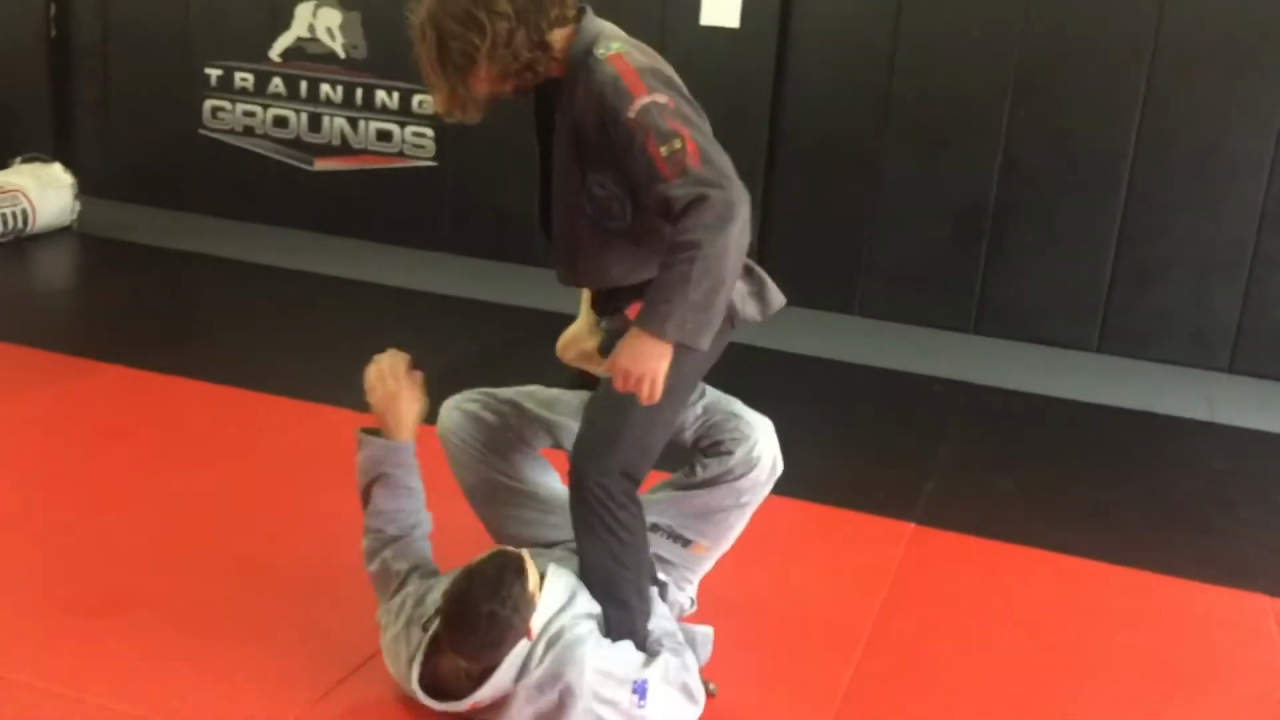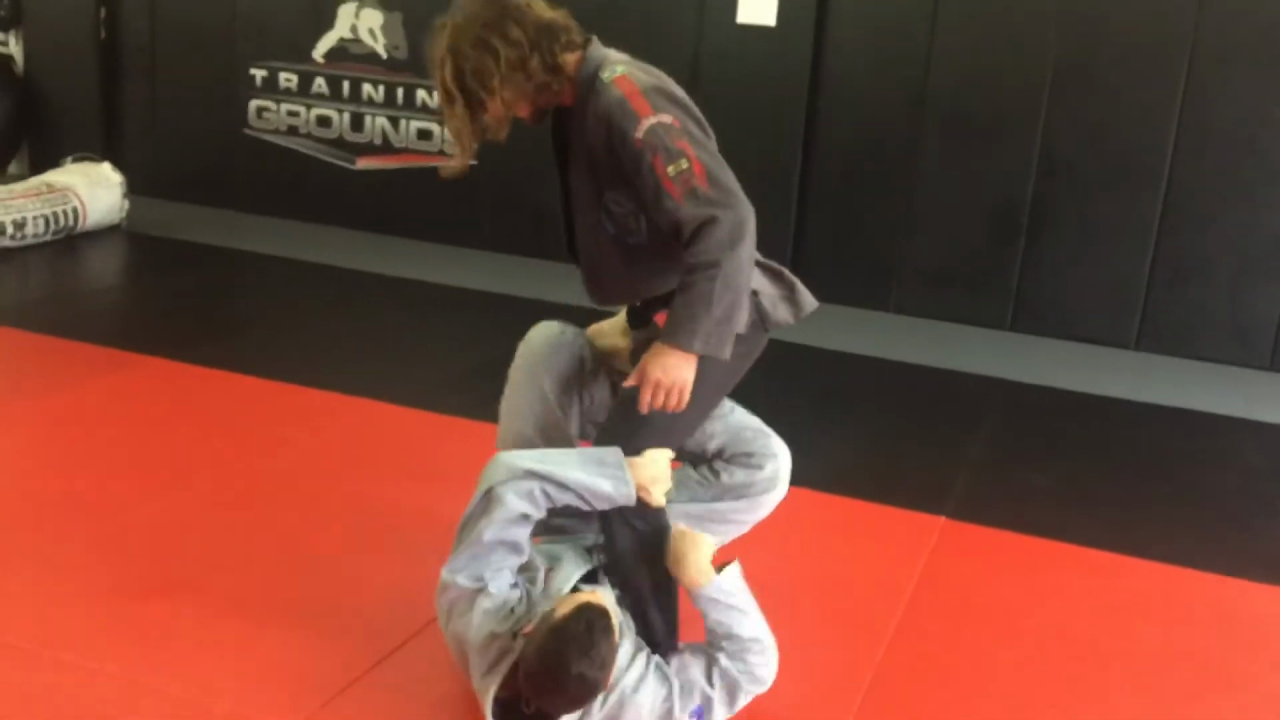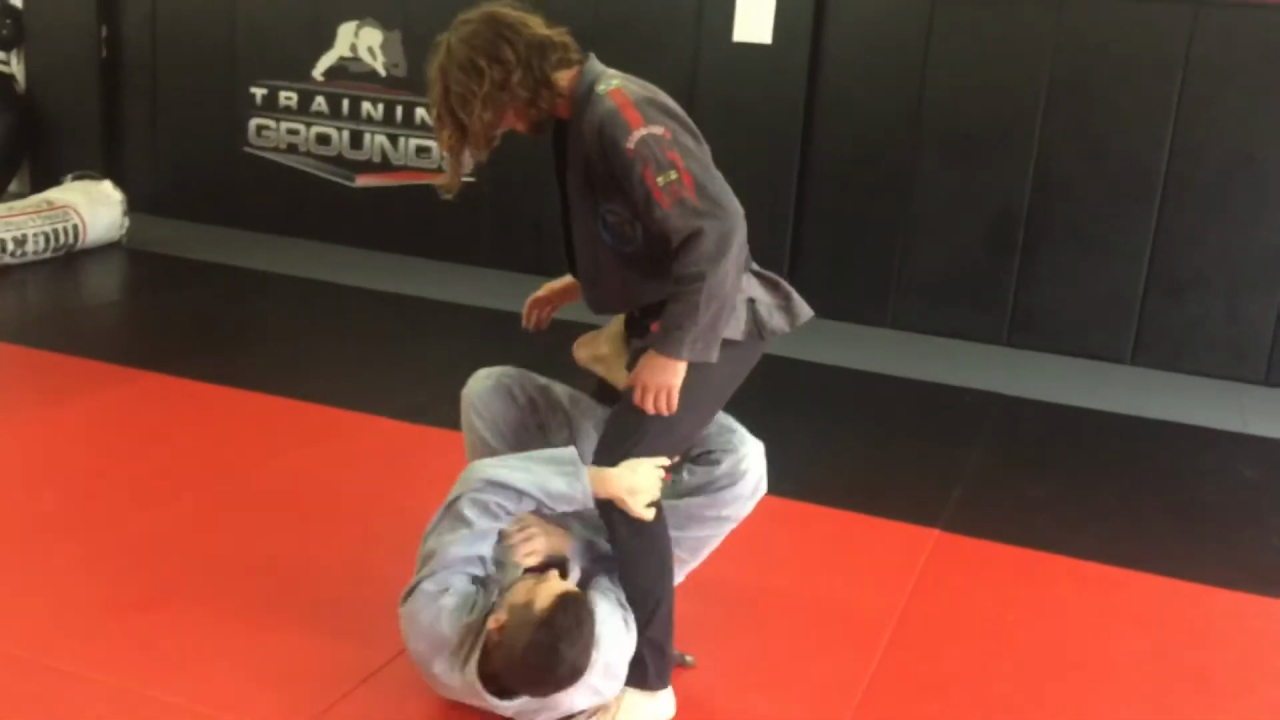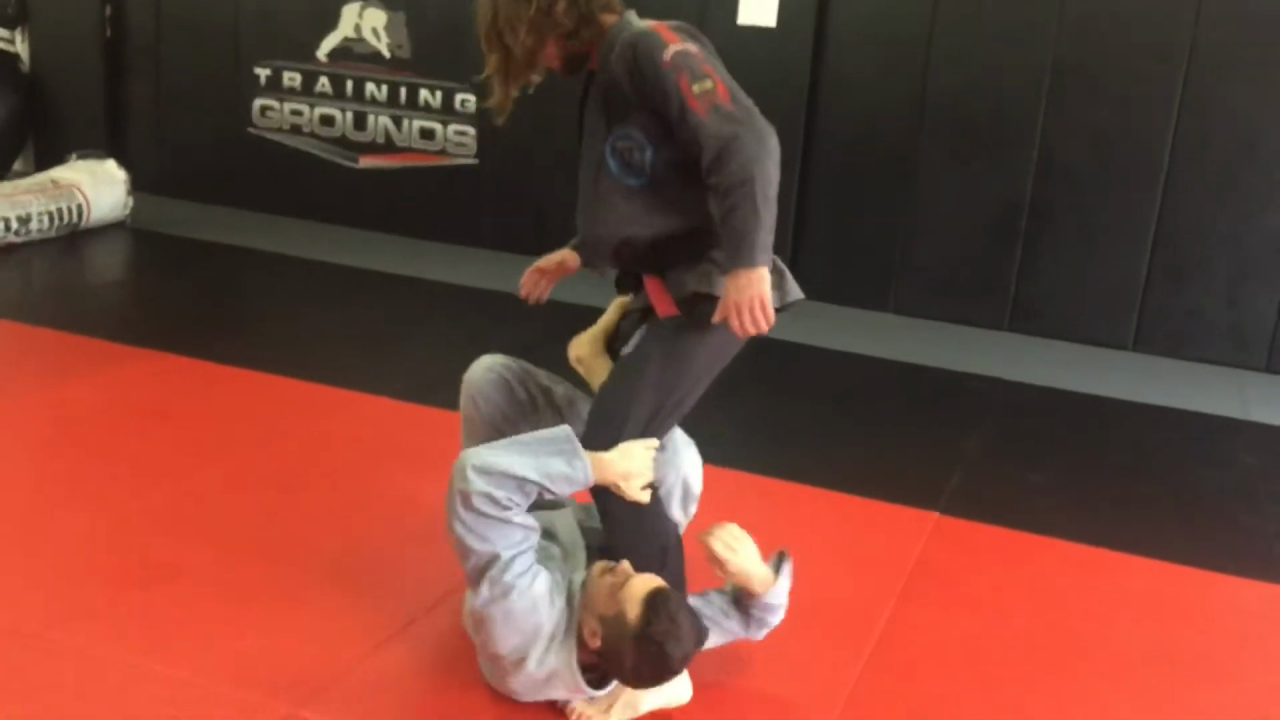
dt=0.5s
person 1, frame 1
left shoulder: (619, 79)
right shoulder: (563, 69)
left elbow: (718, 205)
left wrist: (660, 330)
right wrist: (599, 300)
left hip: (676, 308)
right hip: (631, 295)
left knee: (602, 470)
right knee: (596, 455)
right ankle: (623, 608)
person 1, frame 2
left shoulder: (626, 104)
right shoulder: (583, 95)
left elbow: (725, 224)
left wrist: (684, 344)
left hip: (713, 320)
right hip: (671, 312)
right knee: (624, 459)
person 1, frame 3
left shoulder: (621, 116)
right shoulder: (581, 110)
left elbow: (715, 230)
left wrist: (673, 349)
right wrist: (581, 281)
left hip: (712, 323)
right hip: (668, 316)
left knee: (620, 475)
right knee: (621, 467)
right ankle: (633, 611)
person 1, frame 4
left shoulder: (656, 49)
right shoulder: (615, 64)
left elbow: (746, 144)
left wrist: (746, 263)
right wrist: (581, 254)
left hip: (710, 291)
right hip: (678, 286)
left knee: (611, 447)
right knee: (625, 442)
person 2, frame 1
left shoulder: (409, 638)
right shoulder: (577, 670)
left elbow: (394, 547)
left wrist: (394, 435)
left knee: (464, 416)
right knee: (749, 445)
person 2, frame 2
left shoulder: (474, 629)
left elbow: (507, 481)
right elbow: (752, 666)
left wrist: (626, 474)
right wrist: (703, 581)
left hip: (533, 546)
left knee: (553, 344)
right knee: (764, 464)
person 2, frame 3
left shoulder: (429, 623)
right shoulder: (605, 643)
left elbow: (479, 487)
left wrist: (601, 481)
right wrist: (566, 545)
right hip: (599, 565)
left knee: (490, 391)
right knee: (738, 465)
person 2, frame 4
left shoulder: (521, 613)
right shoulder: (662, 641)
left elbow: (479, 474)
right elbow: (748, 616)
left wrist: (599, 465)
right wrist: (759, 576)
left hip: (515, 531)
right hip: (589, 542)
left knee: (491, 376)
right knee: (671, 461)
right ankle: (599, 367)
